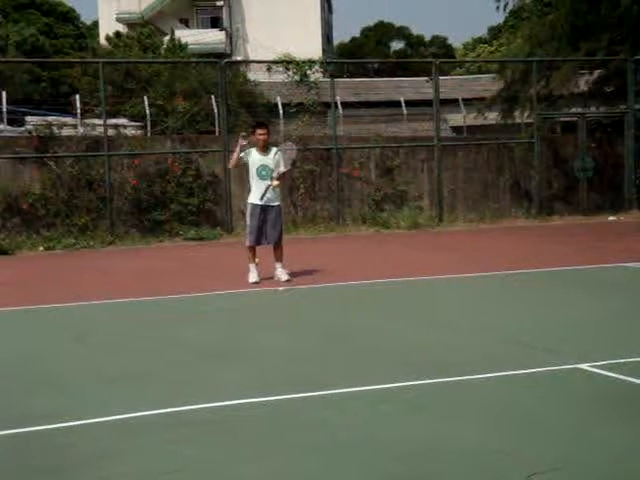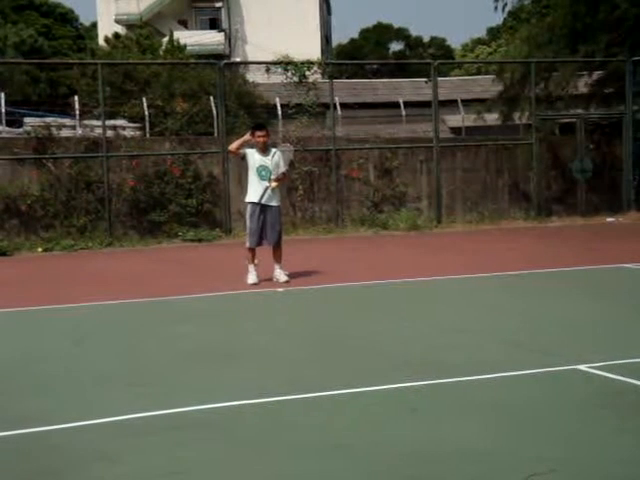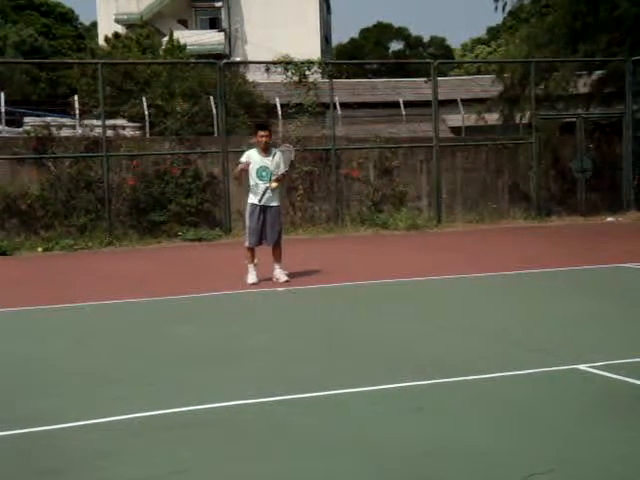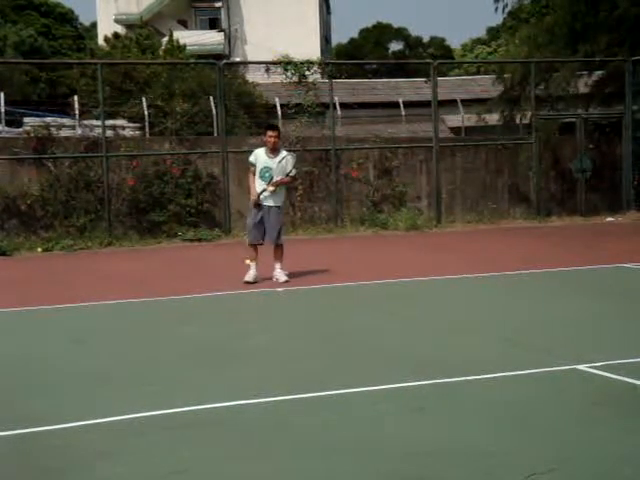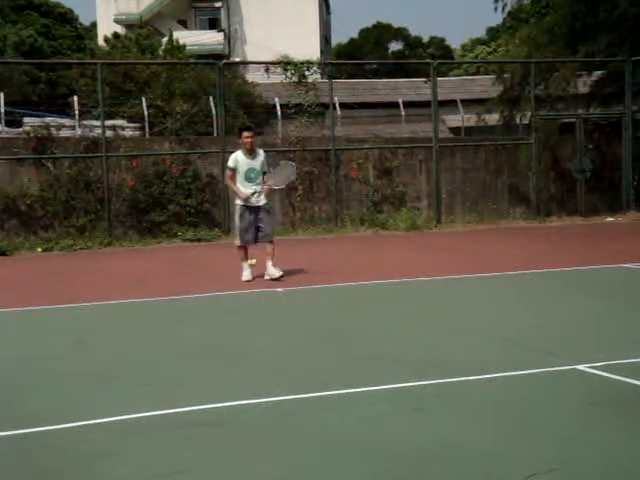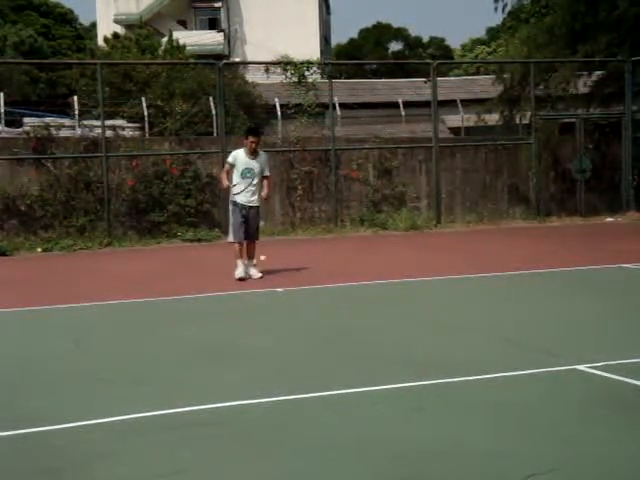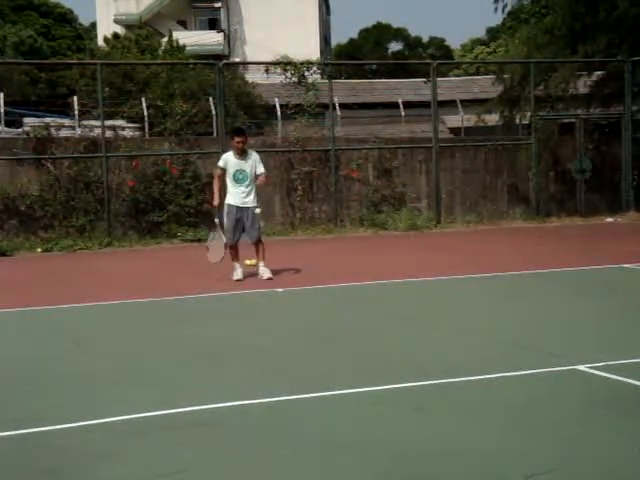
dt=0.7s
person 1, frame 1
left shoulder: (276, 153)
right shoulder: (248, 153)
right elbow: (231, 166)
left wrist: (279, 177)
right wrist: (239, 147)
left hip: (273, 201)
right hip: (255, 201)
left knee: (277, 237)
right knee: (252, 238)
left ankle: (279, 268)
right ankle: (253, 270)
person 1, frame 2
left shoulder: (276, 154)
right shoulder: (249, 153)
left elbow: (283, 174)
right elbow: (231, 149)
left wrist: (278, 179)
right wrist: (246, 138)
left hip: (273, 201)
right hip: (254, 201)
left knee: (276, 238)
right knee: (252, 239)
left ankle: (278, 270)
right ankle: (252, 271)
person 1, frame 3
left shoulder: (277, 155)
right shoulder: (249, 155)
left elbow: (282, 175)
right elbow: (236, 176)
left wrist: (278, 179)
right wrist: (241, 168)
left hip: (273, 202)
right hip: (255, 201)
left knee: (276, 238)
right knee: (251, 239)
left ankle: (277, 270)
right ankle: (251, 271)
person 1, frame 4
left shoulder: (286, 157)
right shoulder: (257, 153)
left elbow: (291, 178)
right elbow: (251, 174)
left wrist: (279, 182)
right wrist: (253, 191)
left hip: (275, 203)
right hip: (258, 201)
left knee: (277, 239)
right knee: (253, 238)
left ankle: (278, 271)
right ankle: (252, 270)
person 1, frame 5
left shoulder: (261, 154)
right shoulder: (235, 157)
right elbow: (229, 179)
left wrist: (267, 184)
right wrist: (239, 193)
left hip: (261, 202)
right hip: (244, 203)
left knee: (268, 235)
right knee: (242, 238)
left ankle: (270, 267)
right ankle: (246, 269)
person 1, frame 6
left shoulder: (263, 157)
right shoulder: (236, 155)
left elbow: (266, 177)
right elbow: (224, 171)
left wrist: (265, 190)
right wrist: (225, 181)
left hip: (254, 203)
right hip: (237, 201)
left knee: (252, 237)
right knee: (237, 236)
left ankle: (251, 266)
right ankle: (240, 266)
person 1, frame 7
left shoulder: (254, 156)
right shoulder: (226, 158)
left elbow: (262, 175)
right elbow: (217, 177)
left wrist: (262, 180)
right wrist: (216, 196)
left hip: (251, 204)
right hip: (232, 204)
left knee: (257, 238)
right knee: (231, 239)
left ankle: (262, 268)
right ankle: (237, 268)
